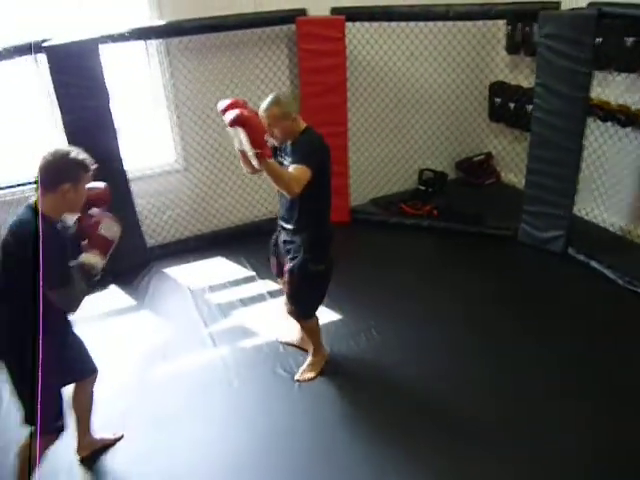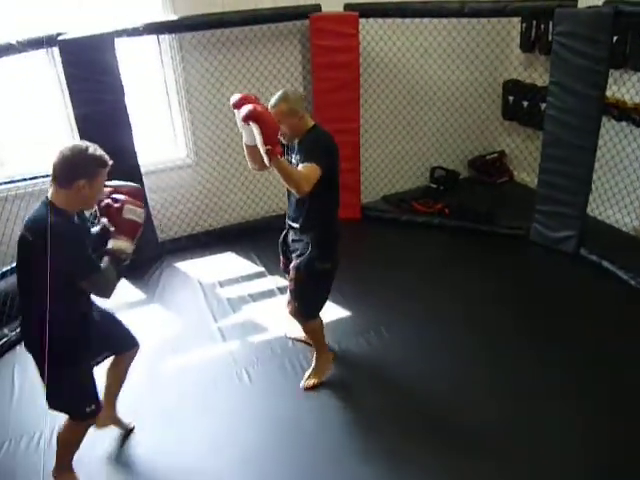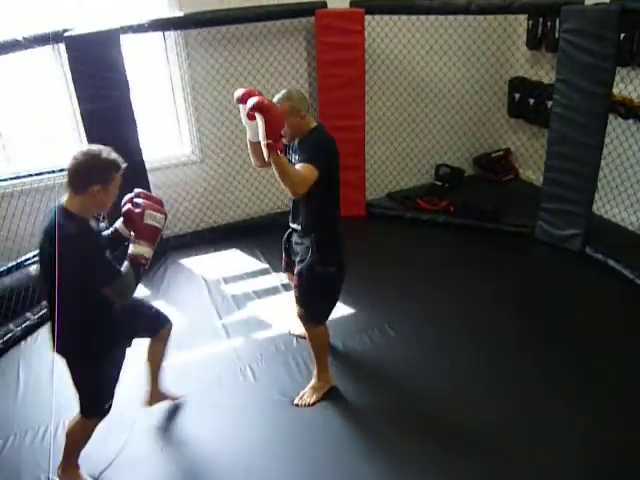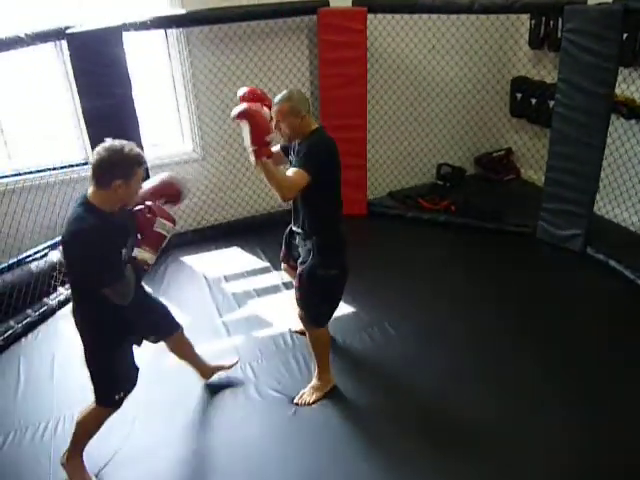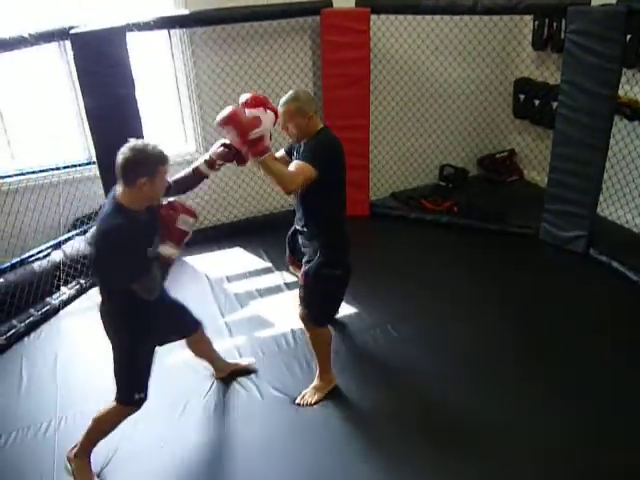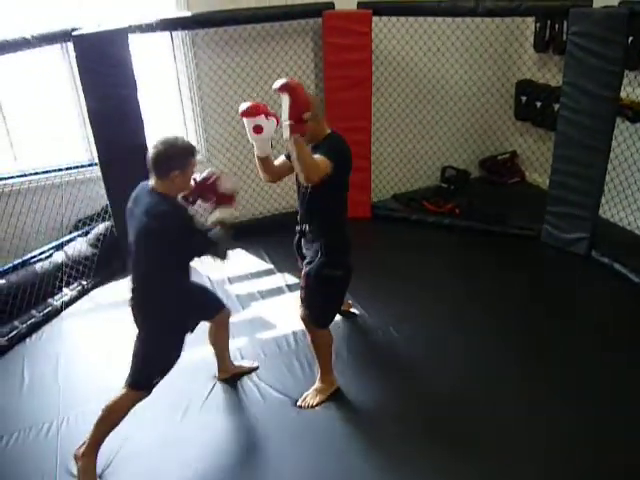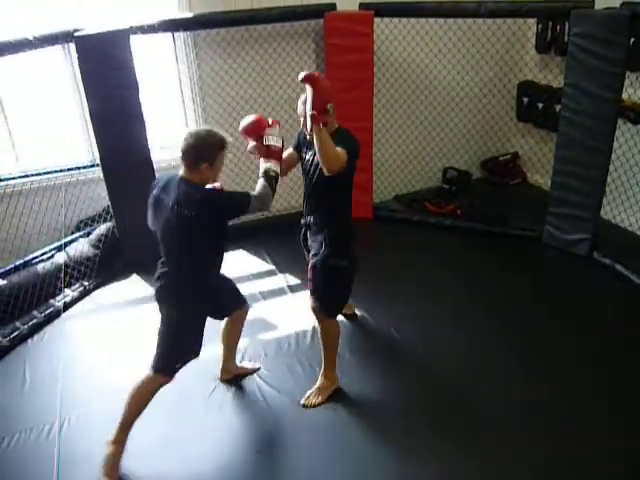
dt=0.1s
person 1, frame 1
left shoulder: (48, 219)
right shoulder: (31, 235)
left elbow: (64, 256)
right elbow: (69, 299)
left hip: (53, 328)
right hip: (30, 342)
left knee: (88, 378)
right knee: (49, 427)
left ankle: (86, 442)
person 1, frame 2
left shoulder: (67, 213)
right shoulder: (50, 230)
left elbow: (85, 248)
right elbow: (103, 286)
left wrist: (110, 227)
right wrist: (123, 237)
left hip: (80, 315)
right hip: (56, 334)
left knee: (127, 347)
right knee: (82, 412)
left ankle: (108, 411)
person 1, frame 3
left shoulder: (77, 214)
right shoulder: (69, 237)
right elbow: (122, 290)
left wrist: (122, 227)
right wrist: (143, 242)
left hip: (107, 308)
right hip: (84, 332)
left knee: (159, 326)
right knee: (95, 409)
left ankle: (154, 390)
person 1, frame 4
left shoulder: (105, 204)
right shoulder: (87, 232)
left elbow: (122, 238)
right elbow: (122, 293)
left hip: (130, 301)
right hip: (105, 322)
left knee: (172, 332)
right knee: (110, 401)
left ankle: (203, 370)
person 1, frame 5
left shoulder: (127, 195)
right shoulder: (116, 231)
left elbow: (172, 188)
right elbow: (149, 289)
left wrist: (210, 162)
right wrist: (171, 242)
left hip: (151, 303)
right hip: (131, 319)
left knee: (195, 329)
right knee: (129, 402)
left ankle: (222, 367)
person 1, frame 6
left shoulder: (146, 192)
right shoulder: (168, 217)
right elbow: (217, 250)
left hip: (173, 288)
right hip: (159, 307)
left knee: (220, 314)
right knee: (137, 389)
left ankle: (226, 368)
right ankle: (87, 451)
person 1, frame 7
left shoulder: (166, 183)
right shoulder: (200, 202)
right elbow: (261, 201)
right wrist: (269, 158)
left hip: (200, 276)
right hip: (181, 293)
left knee: (239, 308)
right knee: (160, 374)
left ankle: (229, 366)
right ankle: (117, 443)
person 2, frame 1
left shoulder: (311, 145)
right shoulder: (286, 142)
left elbow: (293, 187)
left hip: (310, 236)
right hip: (289, 229)
left knee: (297, 305)
right knee: (287, 284)
left ankle: (317, 356)
right ankle: (306, 338)
person 2, frame 2
left shoulder: (319, 142)
right shoulder: (293, 139)
left elbow: (301, 186)
right elbow: (260, 165)
left wrist: (272, 151)
right wrist: (249, 133)
left hip: (316, 236)
right hip: (297, 228)
left knee: (299, 306)
right knee: (297, 285)
left ankle: (322, 358)
right ankle: (311, 334)
person 2, frame 3
left shoulder: (319, 144)
right shoulder: (296, 139)
left elbow: (297, 187)
right elbow: (265, 162)
left wrist: (273, 145)
right wrist: (254, 130)
left hip: (320, 238)
right hip: (299, 229)
left knee: (308, 311)
right knee: (296, 280)
left ankle: (322, 377)
right ankle: (311, 329)
person 2, frame 4
left shoulder: (318, 146)
right shoulder: (298, 140)
left elbow: (286, 191)
right elbow: (272, 161)
left hip: (322, 239)
right hip: (303, 230)
left knee: (310, 312)
right knee: (292, 269)
left ankle: (324, 377)
right ankle: (312, 326)
person 2, frame 5
left shoulder: (325, 146)
right shoulder: (302, 141)
left elbow: (289, 184)
right elbow: (274, 165)
left wrist: (258, 147)
right wrist: (258, 137)
left hip: (326, 239)
right hip: (306, 230)
left knee: (310, 314)
right knee: (300, 269)
left ankle: (325, 378)
right ankle: (327, 304)
person 2, frame 6
left shoulder: (335, 147)
right shoulder: (305, 144)
left elbow: (309, 177)
right elbow: (271, 175)
left wrist: (294, 135)
right wrist: (260, 142)
left hip: (328, 241)
right hip: (310, 231)
left knee: (311, 315)
right knee: (313, 278)
left ankle: (326, 380)
right ankle: (338, 301)
person 2, frame 7
left shoulder: (345, 140)
right shoulder: (305, 136)
left elbow: (330, 166)
right elbow: (280, 166)
left wrist: (316, 124)
left hip: (335, 232)
right hip: (313, 223)
left knee: (321, 306)
right knee: (318, 269)
left ankle: (328, 377)
right ankle: (343, 304)
